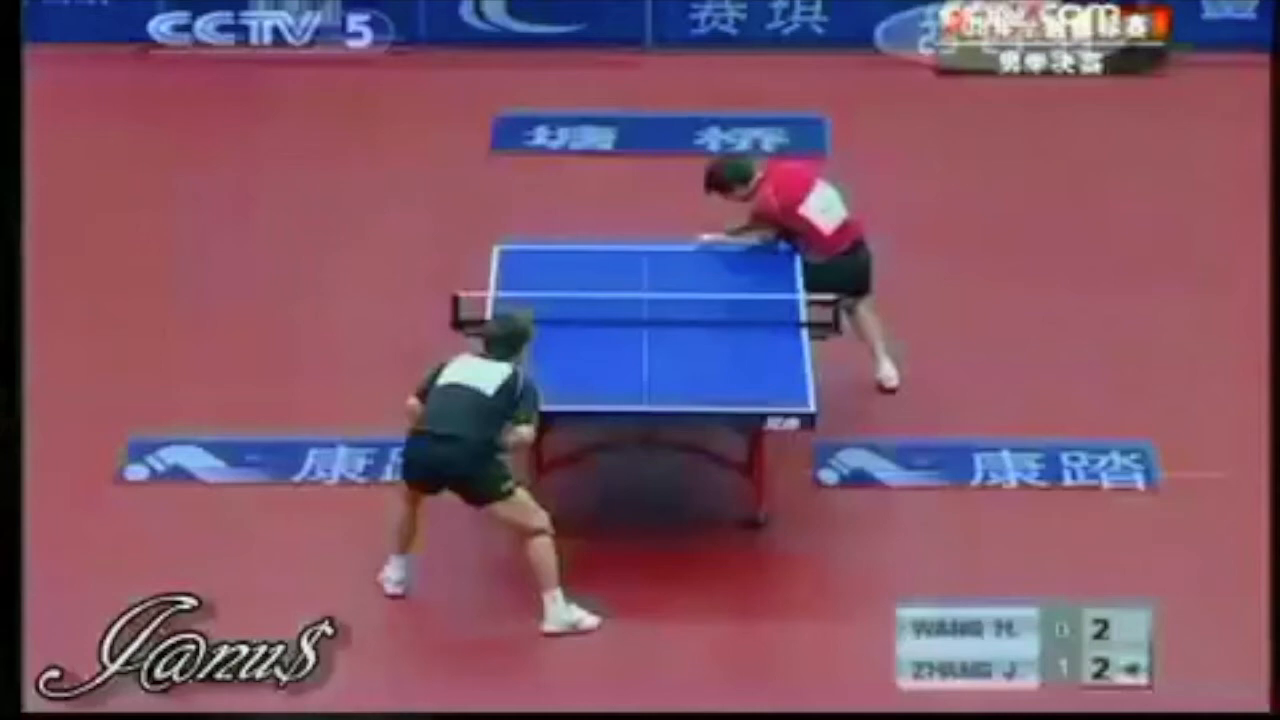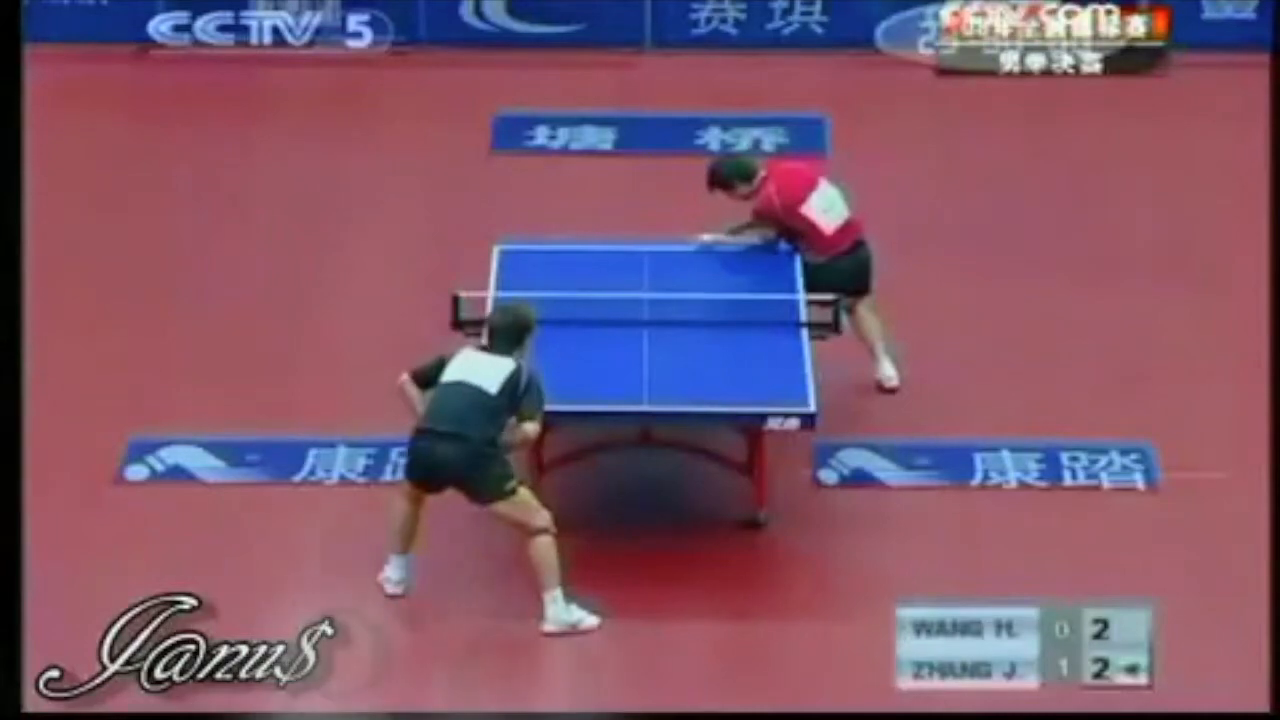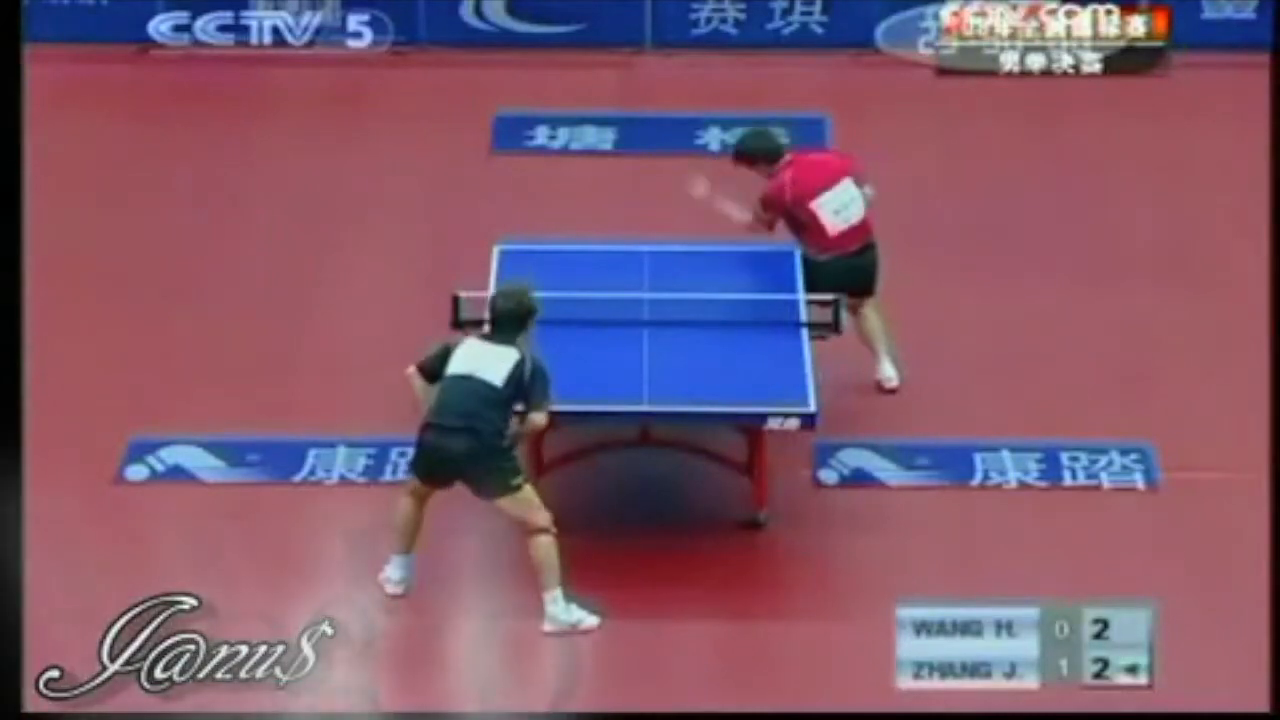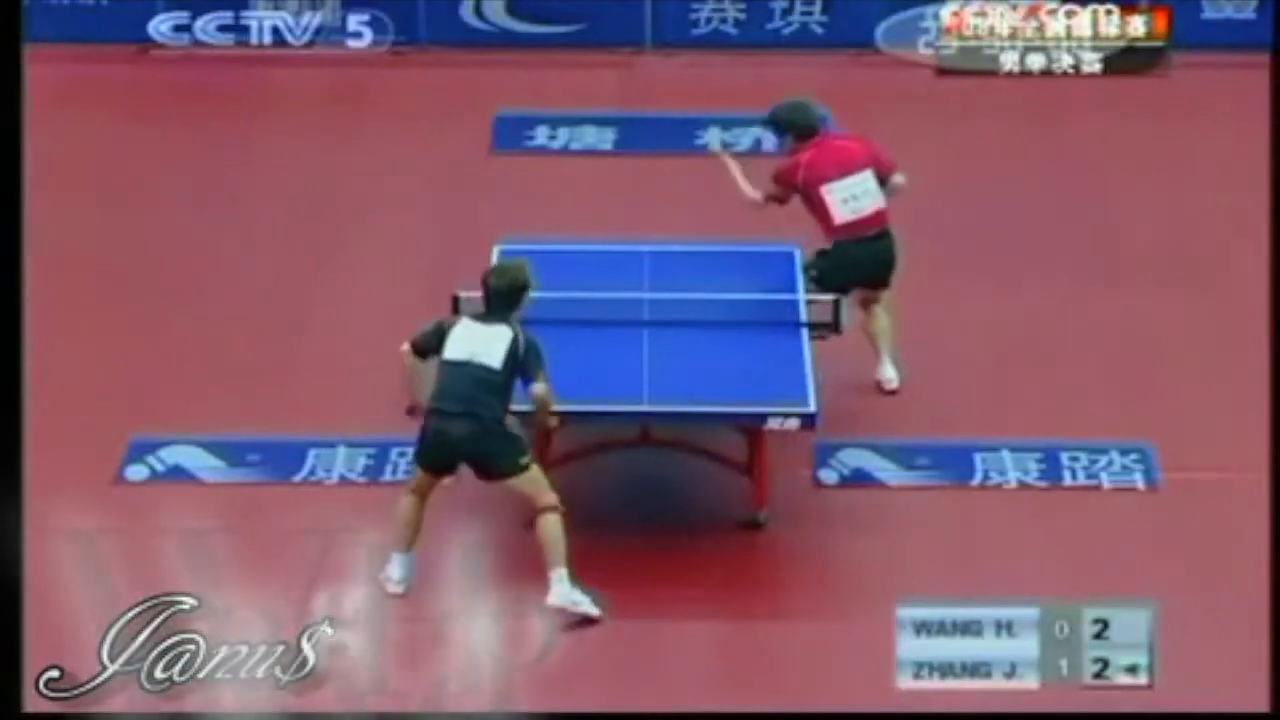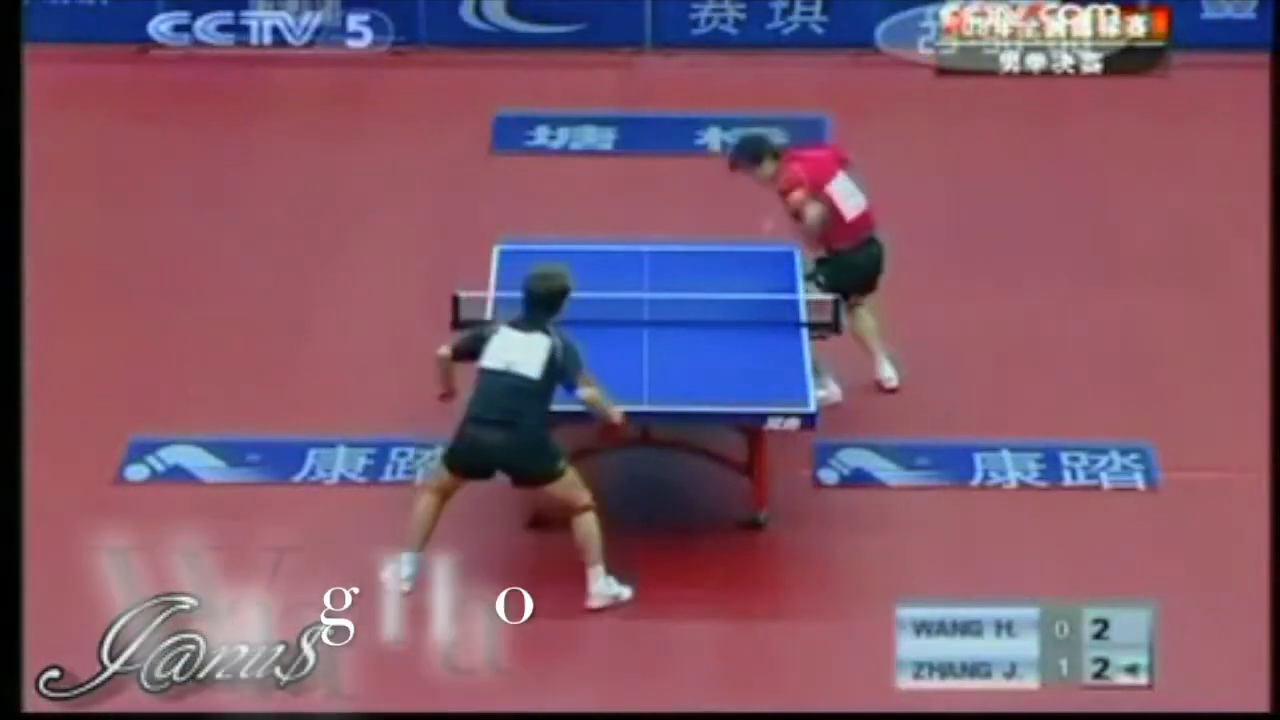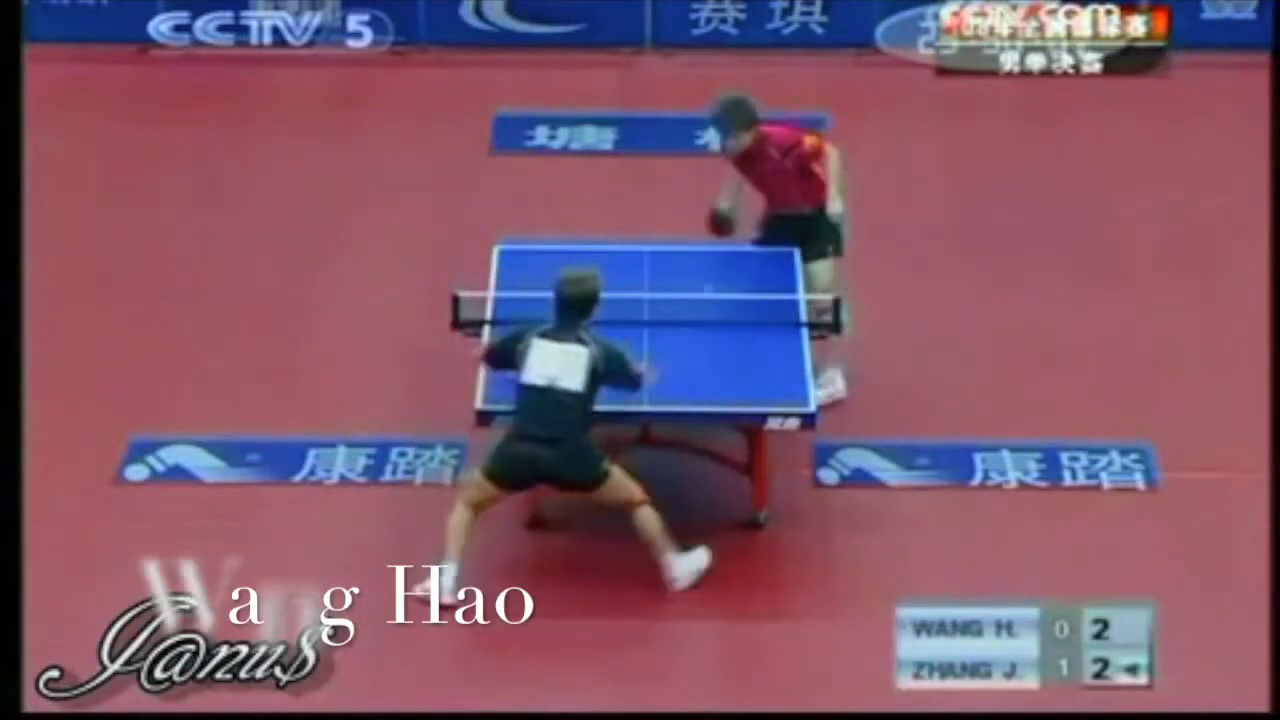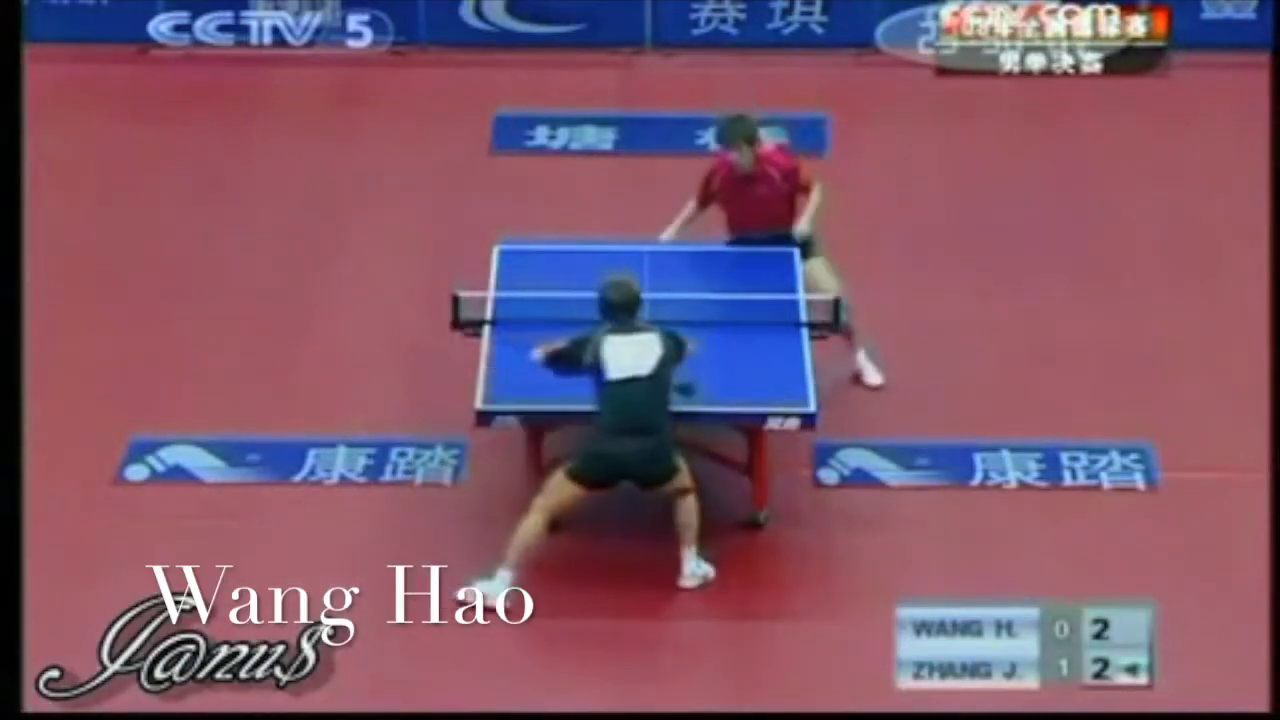
dt=0.3s
person 1, frame 1
left shoulder: (454, 363)
right shoulder: (519, 380)
left elbow: (413, 405)
right elbow: (524, 435)
left hip: (421, 448)
right hip: (470, 457)
left knee: (409, 496)
right knee: (537, 523)
left ankle: (395, 574)
right ankle: (557, 612)
person 1, frame 2
left shoulder: (458, 357)
right shoulder: (522, 375)
left elbow: (406, 381)
right elbow: (530, 430)
left hip: (426, 445)
right hip: (473, 456)
left knee: (409, 495)
right knee: (540, 523)
left ankle: (395, 574)
right ankle: (557, 612)
person 1, frame 3
left shoulder: (461, 346)
right shoulder: (527, 363)
left elbow: (414, 373)
right elbow: (538, 420)
right wrist: (511, 436)
left hip: (435, 440)
right hip: (482, 449)
left knee: (414, 494)
right knee: (540, 522)
left ankle: (396, 574)
right ankle: (557, 610)
person 1, frame 4
left shoulder: (453, 326)
right shoulder: (519, 339)
left elbow: (409, 353)
right elbow: (538, 390)
left wrist: (418, 401)
right wrist: (544, 418)
left hip: (439, 428)
right hip: (486, 433)
left knee: (417, 491)
right knee: (547, 504)
left ankle: (398, 572)
right ankle: (561, 590)
person 1, frame 5
left shoulder: (493, 332)
right shoulder: (558, 345)
left elbow: (445, 355)
right elbow: (586, 393)
left wrist: (448, 387)
right wrist: (611, 413)
left hip: (475, 435)
right hip: (523, 442)
left knee: (434, 491)
right knee: (581, 504)
left ankle: (407, 569)
right ankle: (599, 586)
person 1, frame 6
left shoulder: (526, 339)
right shoulder: (601, 351)
left elbow: (483, 356)
right elbow: (636, 380)
left wrist: (512, 366)
right wrist: (638, 370)
left hip: (519, 451)
right hip: (572, 456)
left knee: (467, 502)
right knee: (636, 499)
left ankle: (446, 583)
right ankle: (676, 567)
person 1, frame 7
left shoulder: (593, 342)
right shoulder: (662, 339)
left elbow: (542, 356)
right elbow: (684, 349)
left wrist: (548, 352)
left hip: (605, 448)
right hip: (653, 448)
left knee: (542, 508)
right knee: (685, 489)
left ankle: (497, 586)
right ankle: (692, 567)
person 2, frame 1
left shoulder: (765, 203)
right shoulder: (788, 167)
left elbow: (760, 237)
left wrist: (718, 238)
left hip: (828, 266)
right hip: (857, 249)
right knee: (858, 306)
right ankle: (885, 367)
person 2, frame 2
left shoulder: (767, 201)
right shoulder: (791, 167)
left elbow: (760, 238)
left wrist: (717, 238)
left hip: (828, 266)
right hip: (858, 250)
right knee: (859, 306)
right ankle: (885, 368)
person 2, frame 3
left shoulder: (779, 188)
right shoulder: (831, 159)
left elbow: (753, 223)
right elbow: (867, 193)
left wrist: (712, 197)
left hip: (828, 265)
right hip: (865, 254)
right knee: (863, 306)
right ankle: (886, 369)
person 2, frame 4
left shoulder: (794, 167)
right shoulder: (858, 146)
left elbow: (759, 198)
right elbow: (897, 182)
left wrist: (732, 165)
left hip: (845, 253)
right hip: (881, 246)
right knee: (872, 303)
right ankle: (886, 370)
person 2, frame 5
left shoulder: (789, 180)
right shoulder: (818, 154)
left elbow: (814, 216)
right elbow: (840, 161)
left wrist: (811, 239)
left hip: (846, 257)
right hip: (871, 248)
right knee: (856, 306)
left ankle: (825, 386)
right ankle: (884, 369)
person 2, frame 6
left shoulder: (784, 140)
right shoulder: (736, 149)
left elbow: (829, 151)
left wrist: (833, 197)
right wrist: (727, 202)
left hip: (815, 219)
right hip: (780, 220)
left knee: (820, 301)
left ankle: (830, 379)
person 2, frame 7
left shoulder: (782, 164)
right shoulder: (718, 174)
left elbow: (812, 190)
right elbow: (698, 203)
left wrist: (804, 221)
right wrist: (671, 232)
left hip: (788, 239)
right hip: (745, 244)
left knee: (833, 297)
left ankle: (859, 358)
